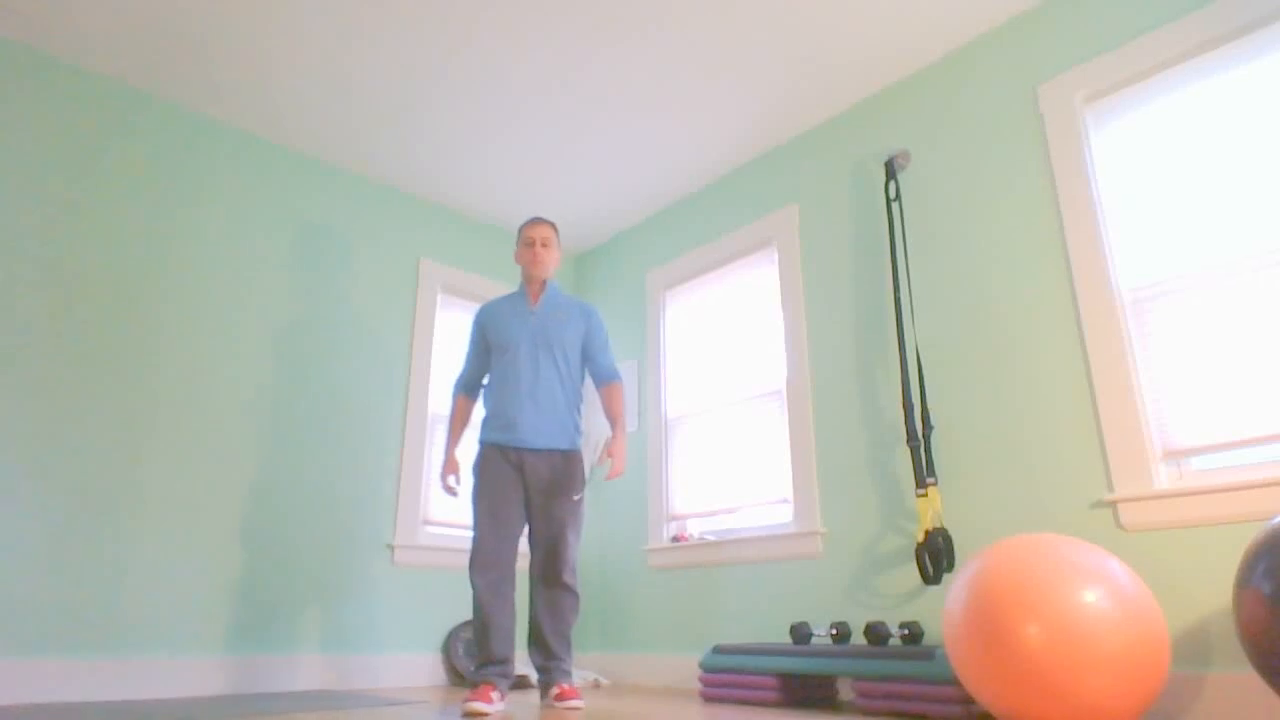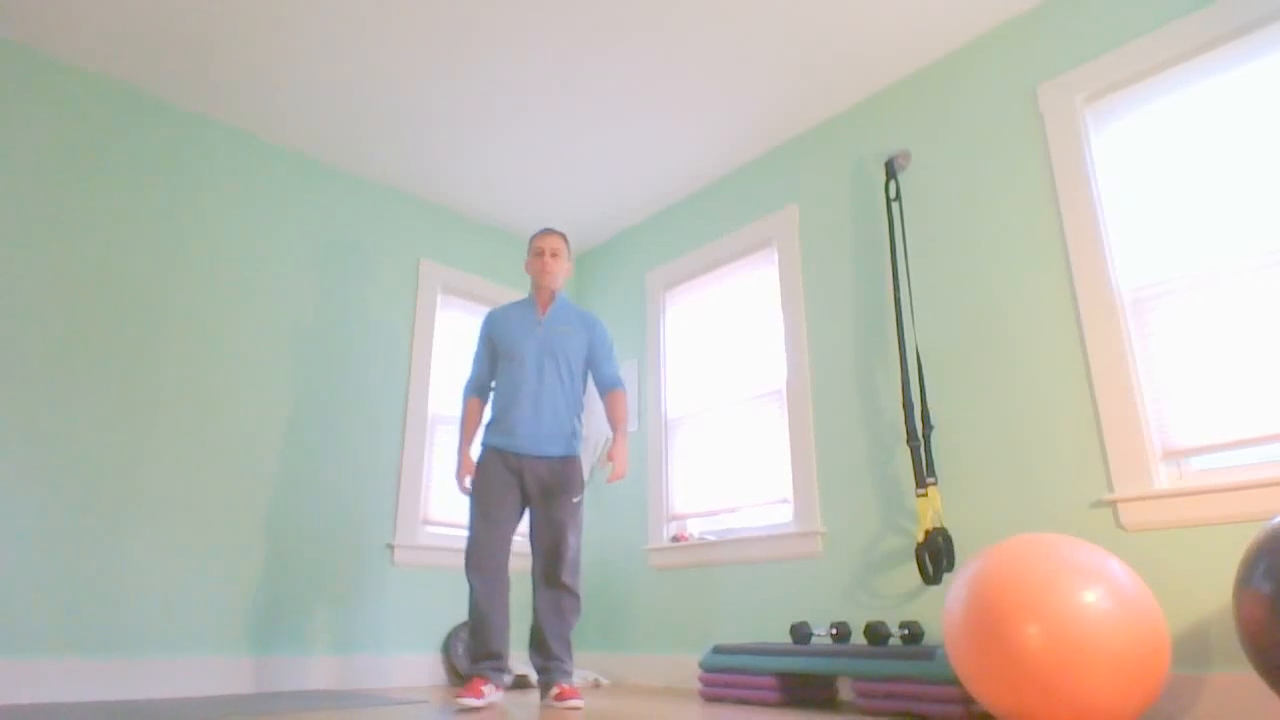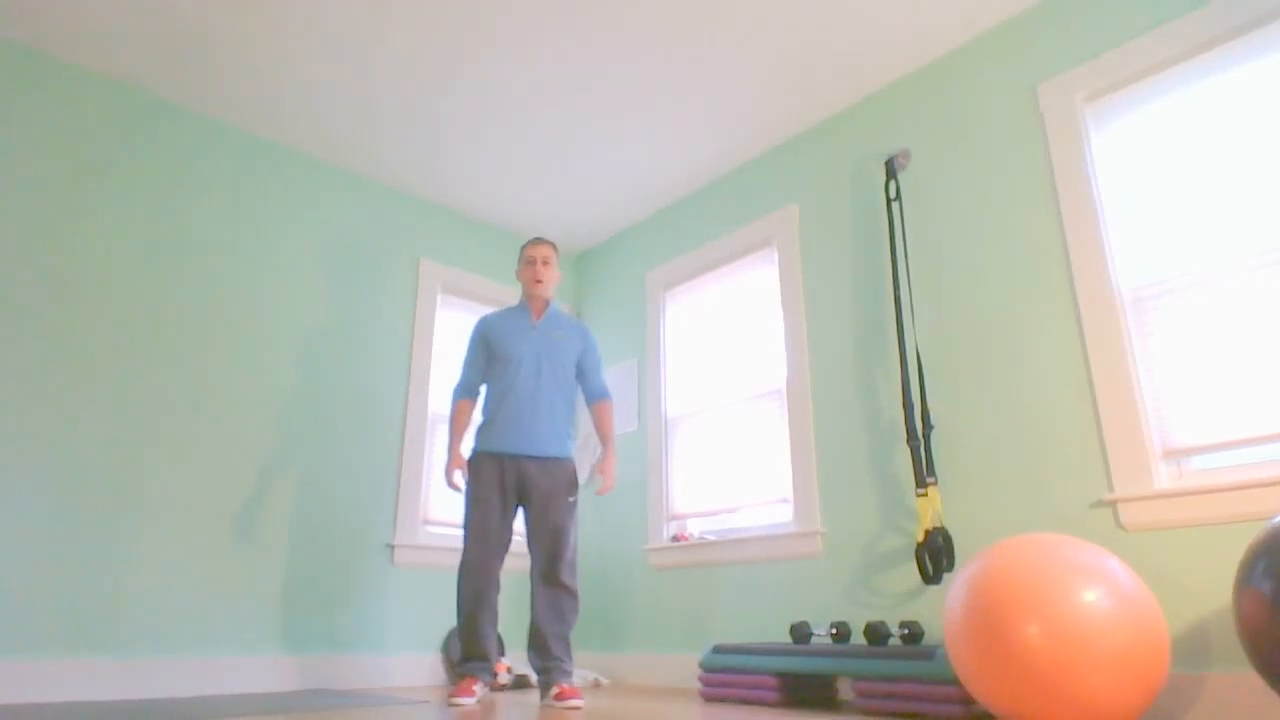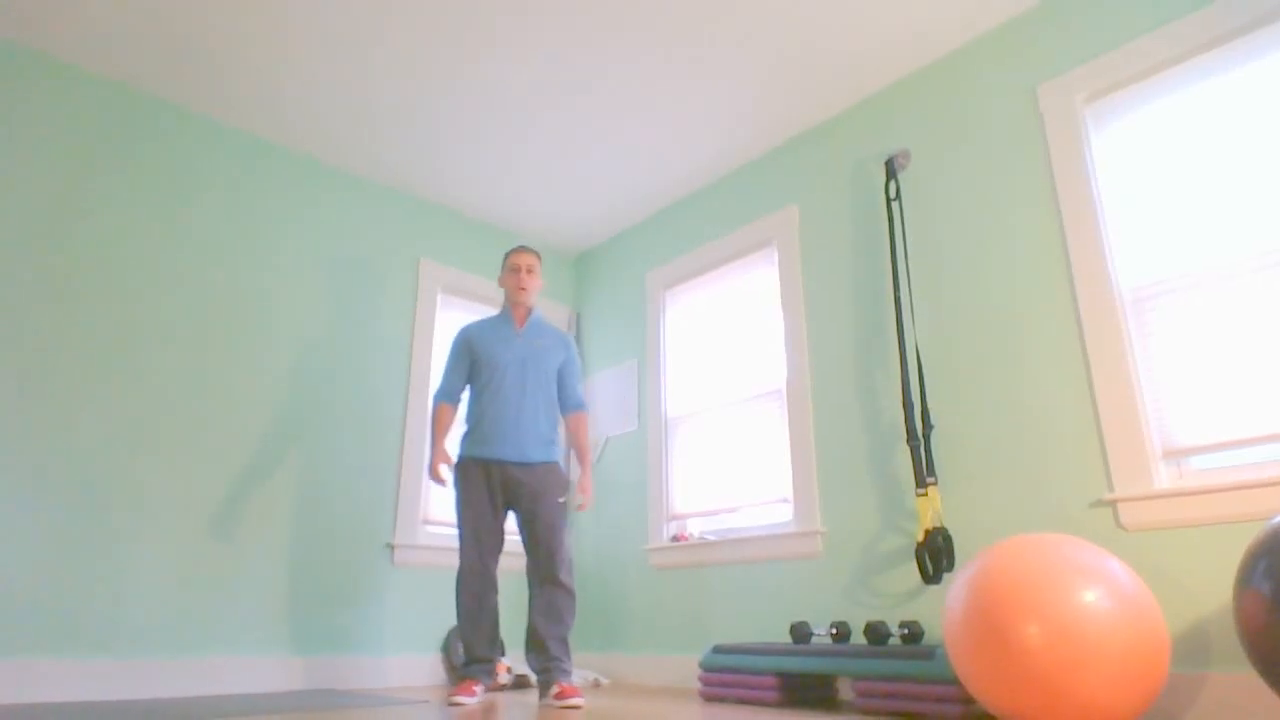
dt=0.2s
person 1, frame 1
left shoulder: (583, 314)
right shoulder: (491, 314)
left elbow: (607, 376)
right elbow: (468, 385)
left wrist: (618, 432)
right wrist: (450, 449)
left hip: (560, 456)
right hip: (499, 453)
left knee: (557, 568)
right knee: (491, 559)
left ankle: (556, 675)
right ankle: (492, 677)
person 1, frame 2
left shoulder: (588, 325)
right shoulder: (497, 321)
left elbow: (611, 384)
right elbow: (477, 388)
left wrist: (619, 438)
right wrist: (464, 451)
left hip: (560, 461)
right hip: (499, 455)
left knee: (558, 569)
right knee: (485, 557)
left ankle: (556, 676)
right ankle: (488, 672)
person 1, frame 3
left shoulder: (578, 334)
right shoulder: (490, 327)
left elbow: (597, 394)
right elbow: (467, 390)
left wrist: (608, 449)
right wrist: (455, 447)
left hip: (554, 463)
right hip: (492, 459)
left knee: (556, 569)
right knee: (479, 564)
left ankle: (555, 676)
right ankle: (476, 670)
person 1, frame 4
left shoulder: (560, 342)
right shoulder: (472, 335)
left elbow: (573, 406)
right elbow: (448, 395)
left wrist: (585, 465)
right wrist: (438, 446)
left hip: (541, 467)
right hip: (479, 465)
left knee: (553, 568)
right knee: (476, 569)
left ankle: (555, 675)
right ankle: (478, 671)
